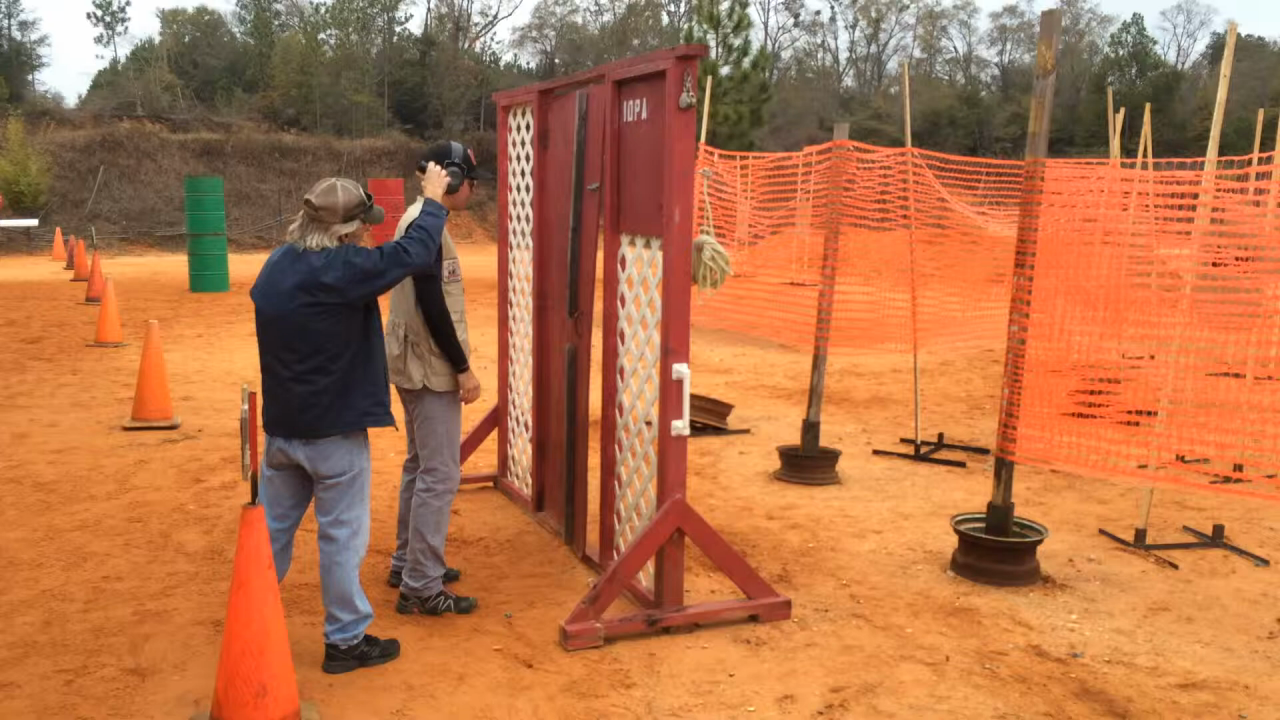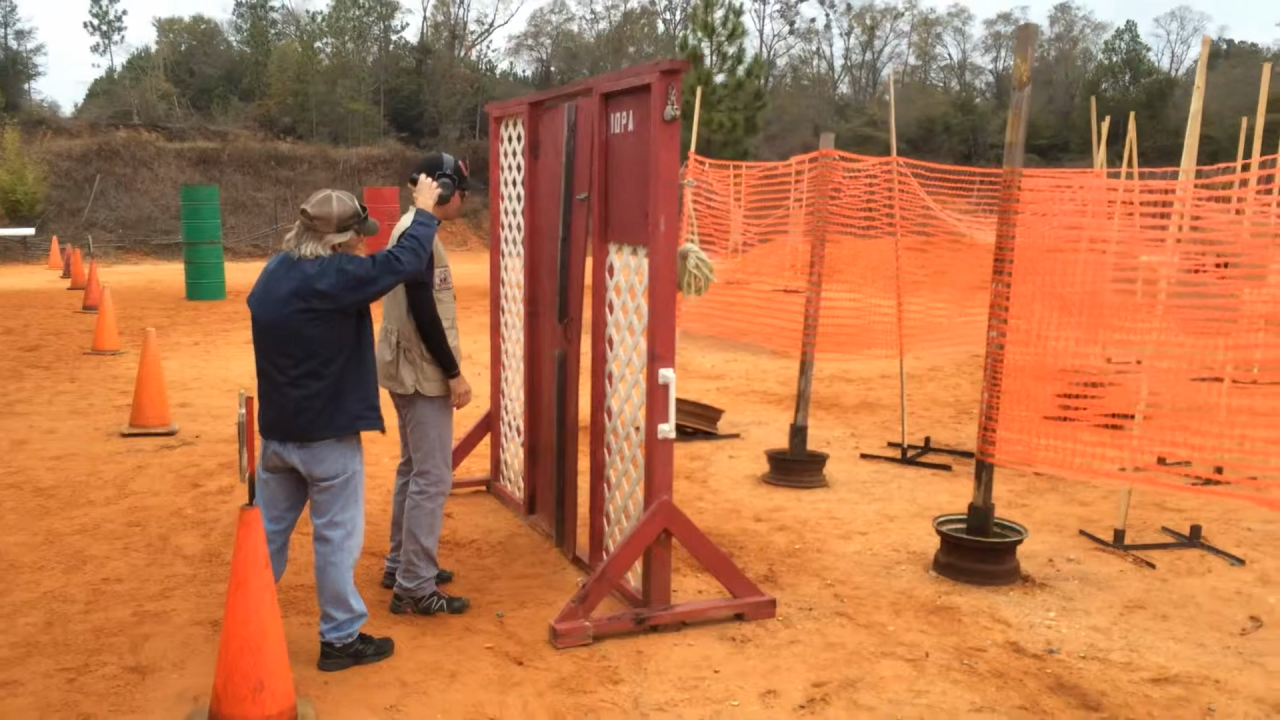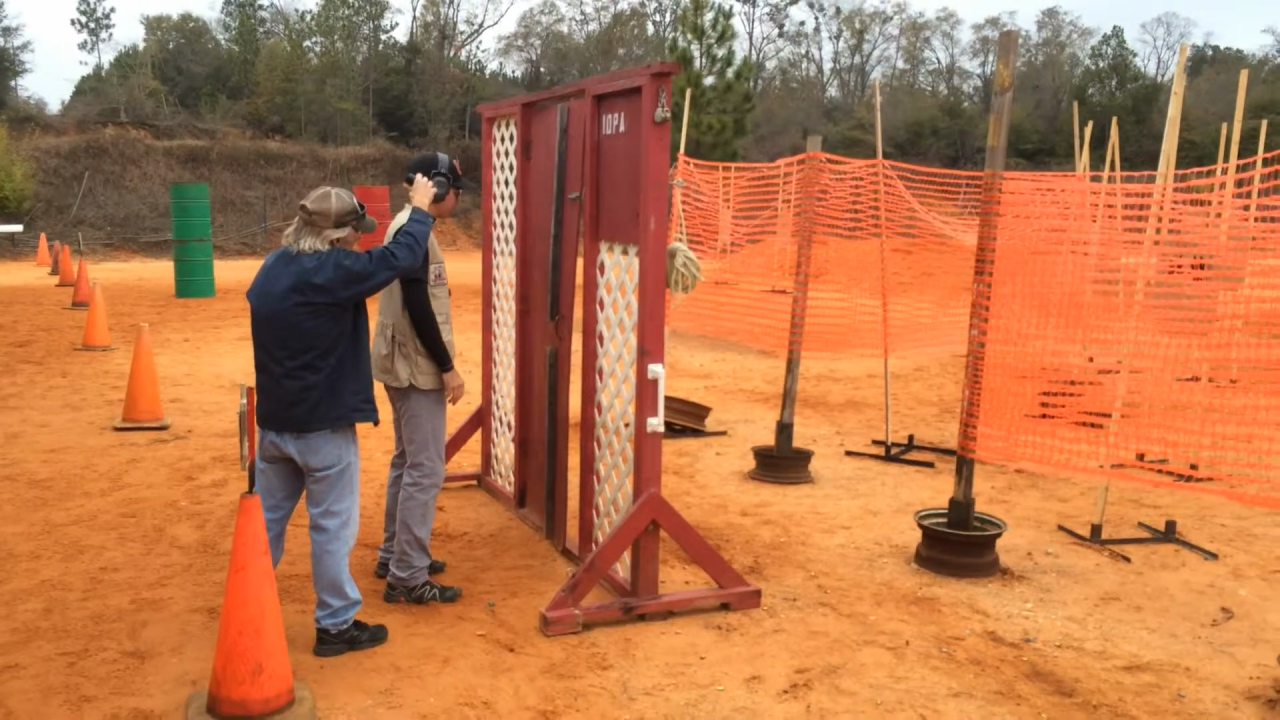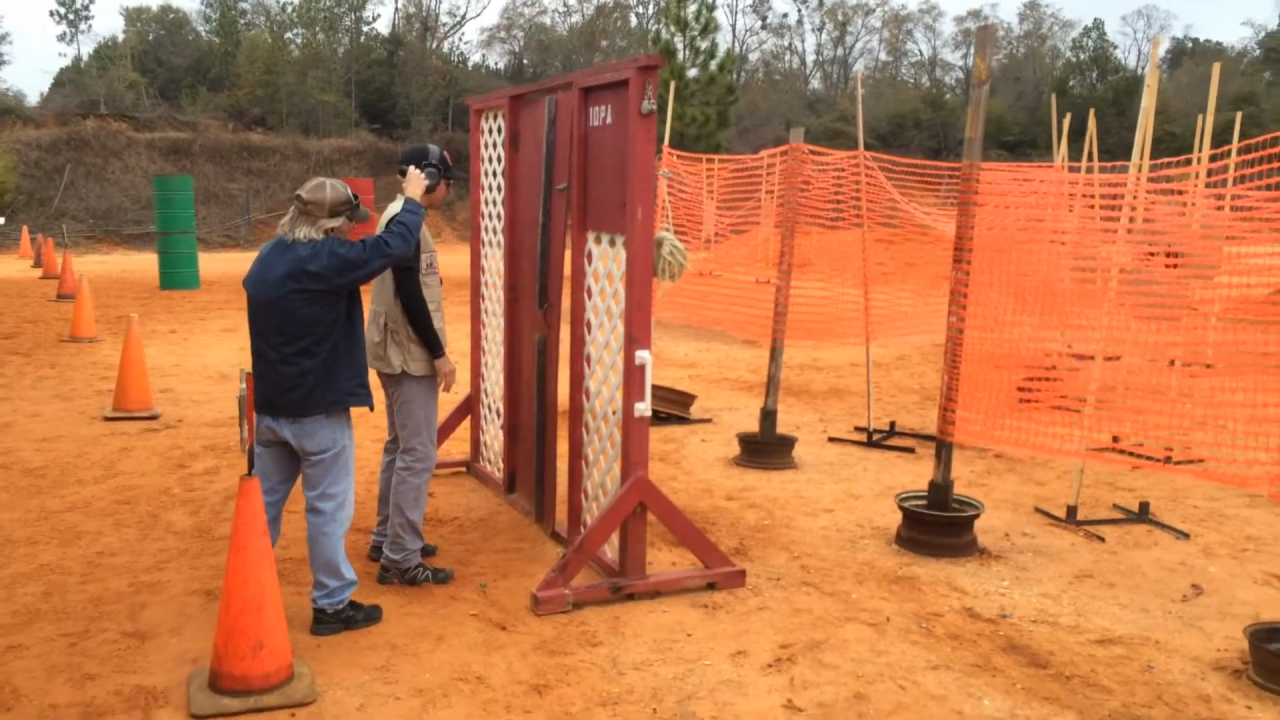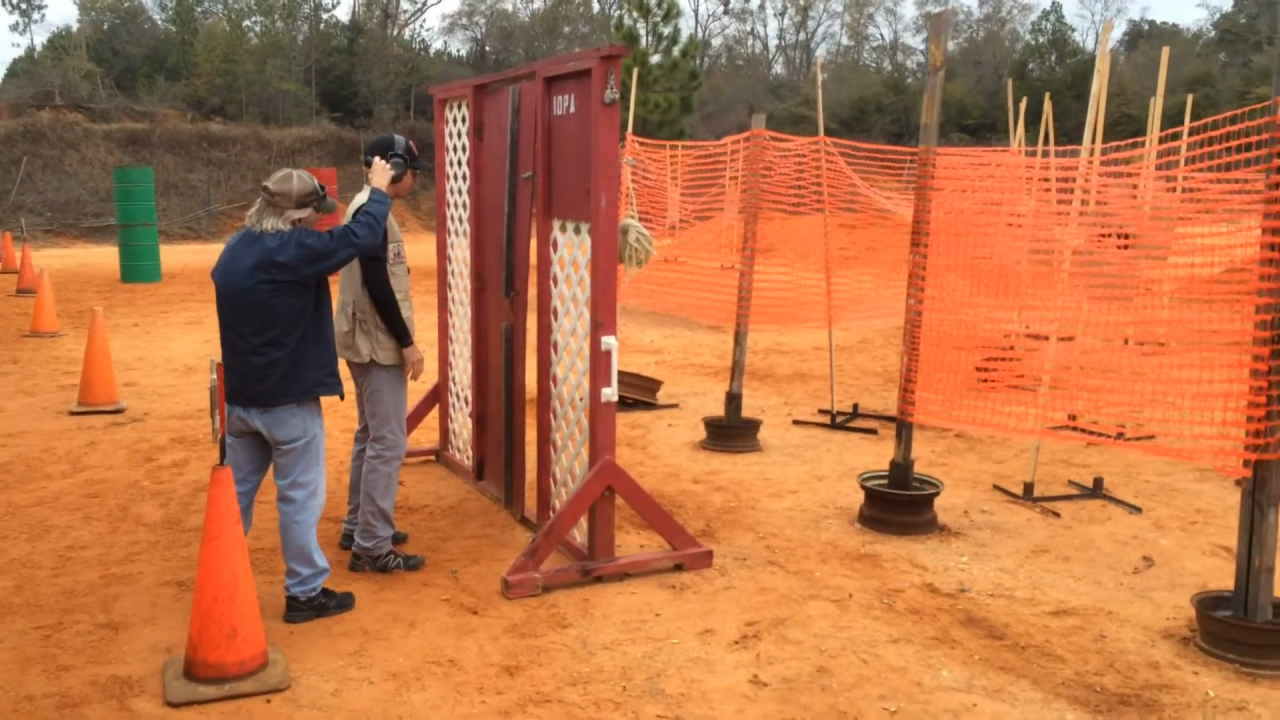
dt=0.3s
person 1, frame 1
left shoulder: (276, 264)
right shoulder: (343, 269)
right elbow: (415, 252)
right wrist: (432, 199)
left hip: (281, 424)
right hip: (334, 430)
left knee: (272, 529)
right knee: (342, 536)
right ankle: (346, 641)
person 1, frame 2
left shoulder: (273, 273)
right shoulder: (336, 277)
right elbow: (406, 260)
right wrist: (424, 211)
left hip: (277, 430)
right hip: (328, 435)
left knee: (268, 531)
right knee: (337, 538)
right ankle: (341, 639)
person 1, frame 3
left shoulder: (271, 268)
right shoulder: (333, 272)
right elbow: (400, 257)
right wrist: (419, 209)
left hip: (274, 420)
right hip: (324, 425)
left knee: (266, 520)
right knee: (332, 527)
right ankle: (336, 625)
person 1, frame 4
left shoulder: (267, 257)
right shoulder: (328, 259)
right elbow: (394, 245)
right wrist: (412, 200)
left hip: (270, 406)
right hip: (319, 409)
left knee: (263, 503)
right knee: (328, 509)
right ankle: (332, 605)
person 1, frame 5
left shoulder: (235, 249)
right shoulder: (296, 250)
right elbow: (361, 235)
right wrist: (378, 191)
left hip: (240, 396)
right hip: (289, 399)
left knee: (234, 492)
right knee: (300, 497)
right ankle: (304, 593)
person 2, frame 1
left shoulder: (420, 220)
right elbow: (430, 303)
left wrist: (454, 365)
right wrist: (463, 368)
left hip: (419, 365)
right hip: (430, 368)
left knee: (421, 467)
right knee: (440, 475)
left ankle: (408, 564)
right ankle: (420, 587)
person 2, frame 2
left shoulder: (413, 230)
right elbow: (422, 310)
left wrist: (446, 370)
right wrist: (454, 373)
left hip: (413, 371)
right hip: (422, 374)
left knee: (414, 470)
right knee: (432, 478)
left ankle: (402, 565)
right ankle: (414, 587)
person 2, frame 3
left shoulder: (409, 226)
right elbow: (417, 306)
left wrist: (439, 365)
right wrist: (447, 367)
left hip: (407, 365)
right hip: (416, 368)
left knee: (408, 462)
right knee: (426, 469)
left ankle: (395, 555)
right ankle: (407, 577)
person 2, frame 4
left shoulder: (400, 217)
right elbow: (409, 294)
left wrist: (432, 351)
right wrist: (439, 353)
left hip: (400, 353)
right hip: (410, 355)
left knee: (401, 448)
right knee: (418, 454)
left ankle: (387, 539)
right ankle: (400, 559)
person 2, frame 5
left shoulder: (367, 208)
right shoulder: (370, 210)
right elbow: (376, 284)
left wrist: (400, 340)
right wrist: (407, 343)
left hip: (369, 342)
right hip: (379, 344)
left knee: (371, 436)
right knee: (388, 442)
left ankle: (358, 527)
right ankle: (372, 547)
